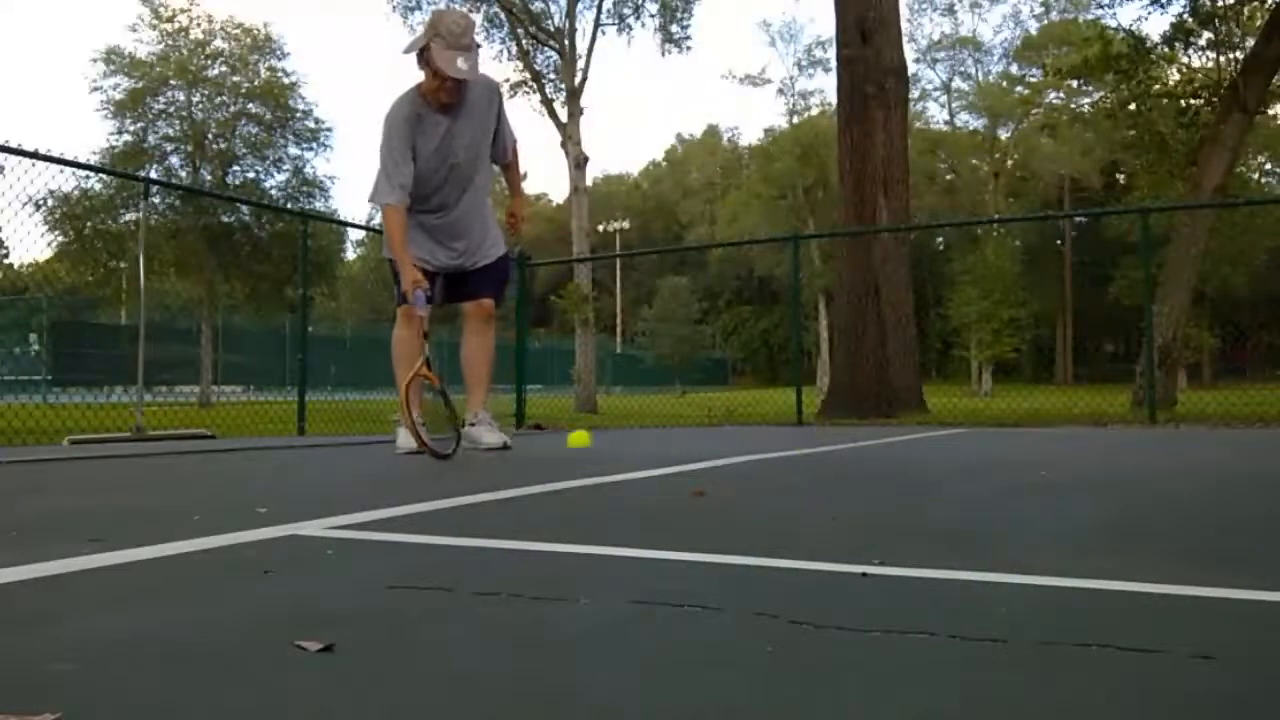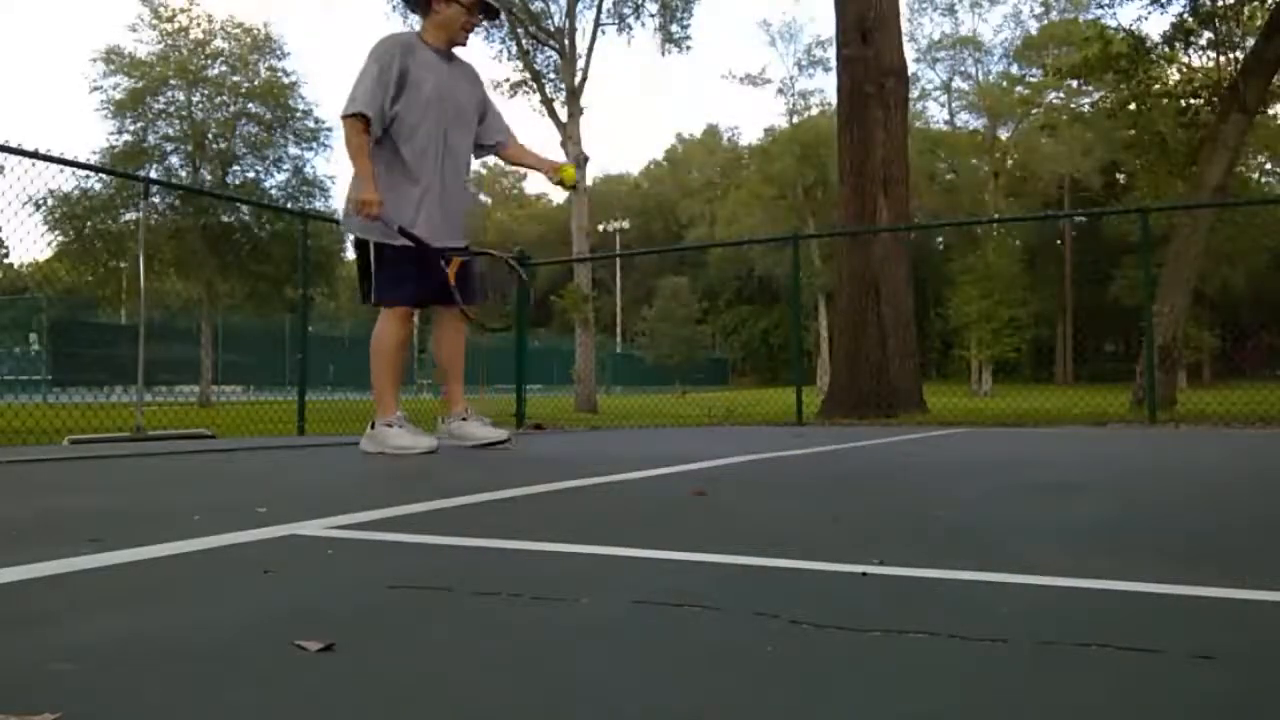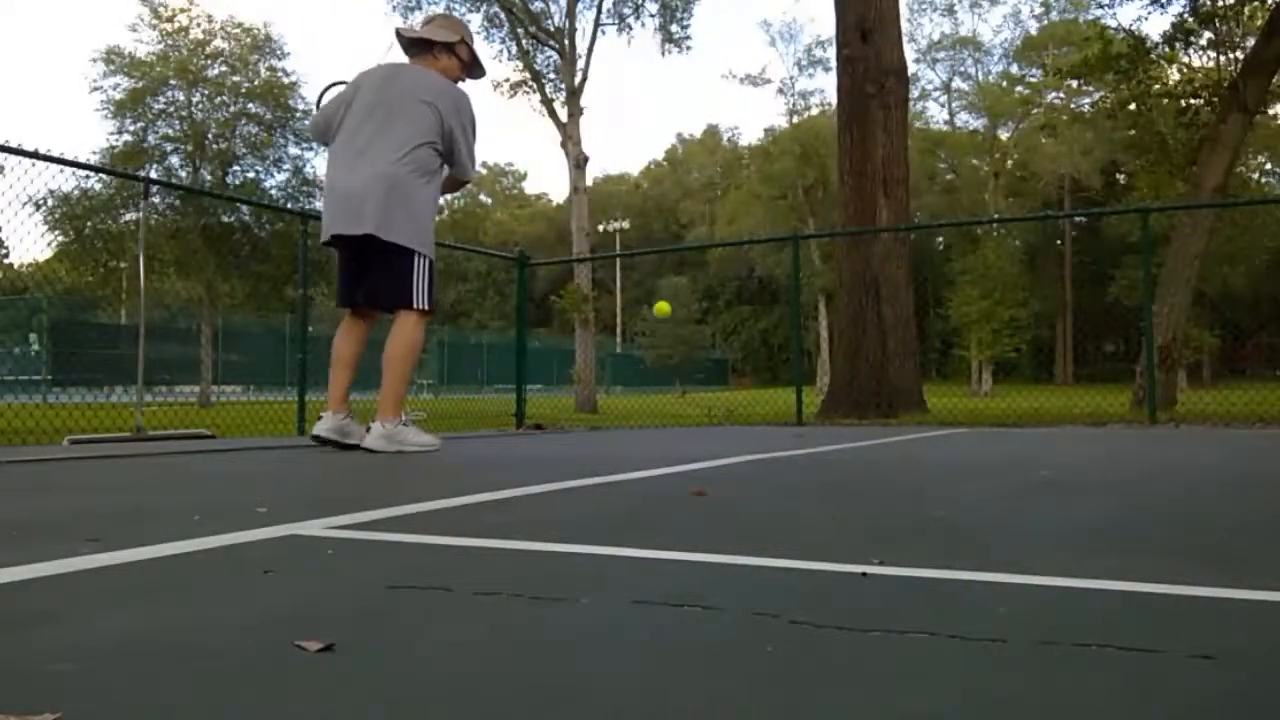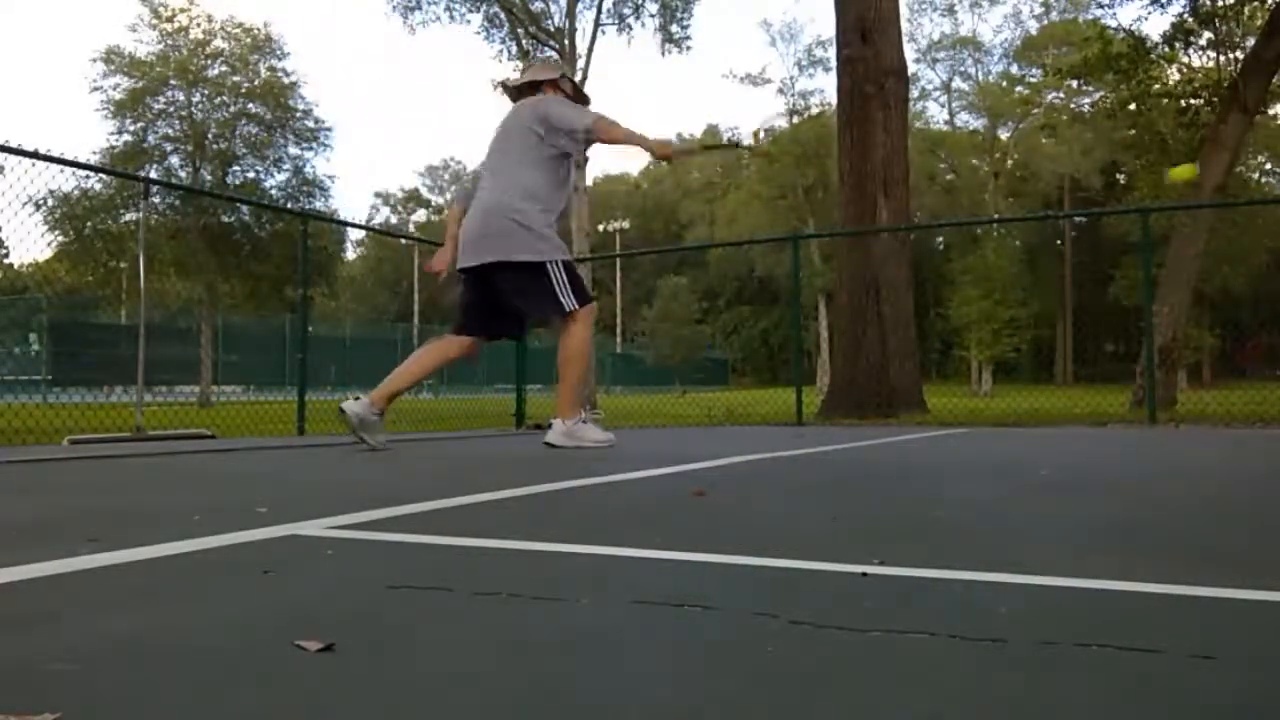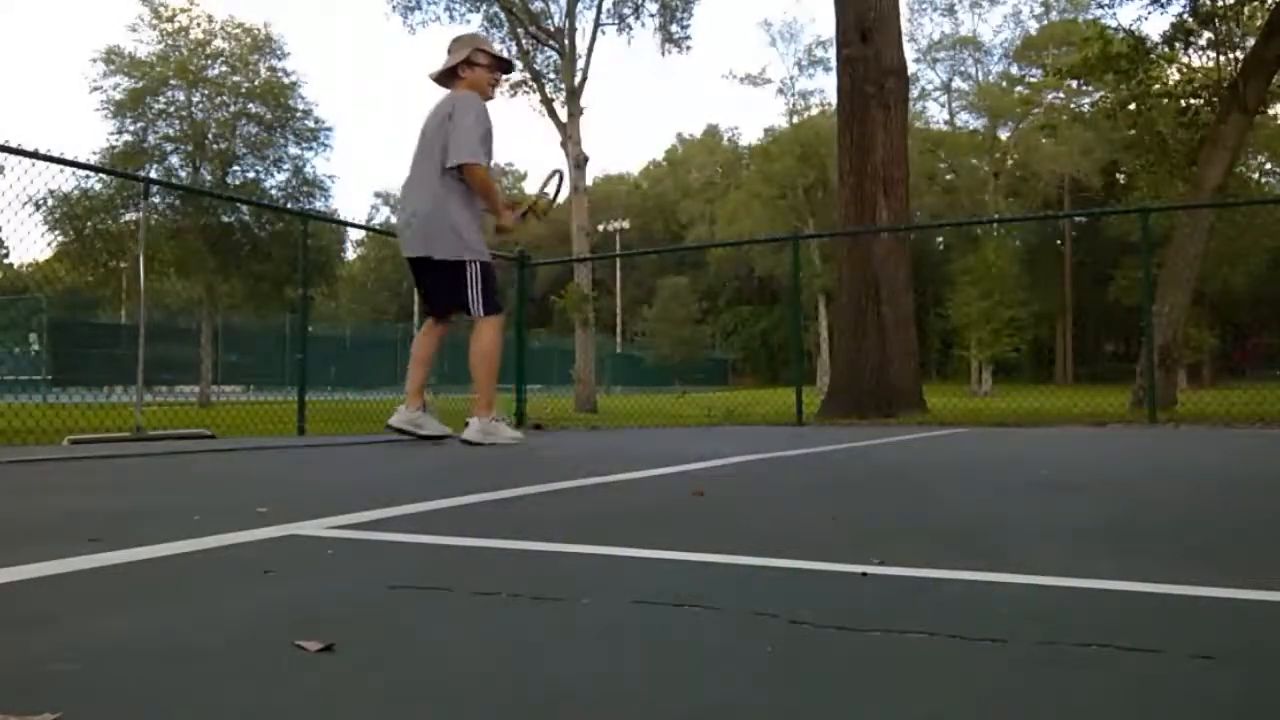
dt=1s
person 1, frame 1
left shoulder: (488, 92)
right shoulder: (404, 116)
left elbow: (504, 150)
right elbow: (393, 198)
left wrist: (516, 196)
right wrist: (404, 265)
left hip: (477, 234)
right hip: (419, 236)
left knee: (482, 311)
right knee: (411, 313)
left ankle: (476, 418)
right ankle: (410, 420)
person 1, frame 2
left shoulder: (466, 76)
right shoulder: (395, 52)
left elbow: (497, 139)
right elbow: (356, 116)
left wrist: (546, 165)
right wrist: (367, 180)
left hip: (445, 220)
right hip: (396, 216)
left knee: (451, 309)
right knee: (397, 308)
left ankle: (457, 414)
right ankle: (385, 421)
person 1, frame 3
left shoulder: (370, 78)
right shoulder: (451, 97)
left elbow: (320, 128)
right elbow: (462, 173)
right wrist: (434, 186)
left hip: (345, 209)
right hip: (398, 213)
left knee: (360, 312)
right knee: (412, 313)
left ankle: (335, 413)
right ankle: (389, 422)
person 1, frame 4
left shoulder: (507, 137)
right shoulder: (545, 106)
left elbow: (465, 199)
right elbow: (593, 124)
left wrist: (449, 247)
right wrist: (646, 142)
left hip: (480, 245)
right hip: (520, 233)
left knee: (462, 339)
right knee: (580, 314)
left ankle: (370, 405)
right ankle: (568, 421)
person 1, frame 5
left shoulder: (446, 109)
right shoulder: (468, 104)
right elbow: (471, 164)
left wrist: (491, 205)
right wrist: (500, 210)
left hip: (424, 231)
right hip: (450, 231)
left knee: (438, 317)
right knee: (489, 317)
left ankle: (411, 408)
right ankle: (483, 419)
